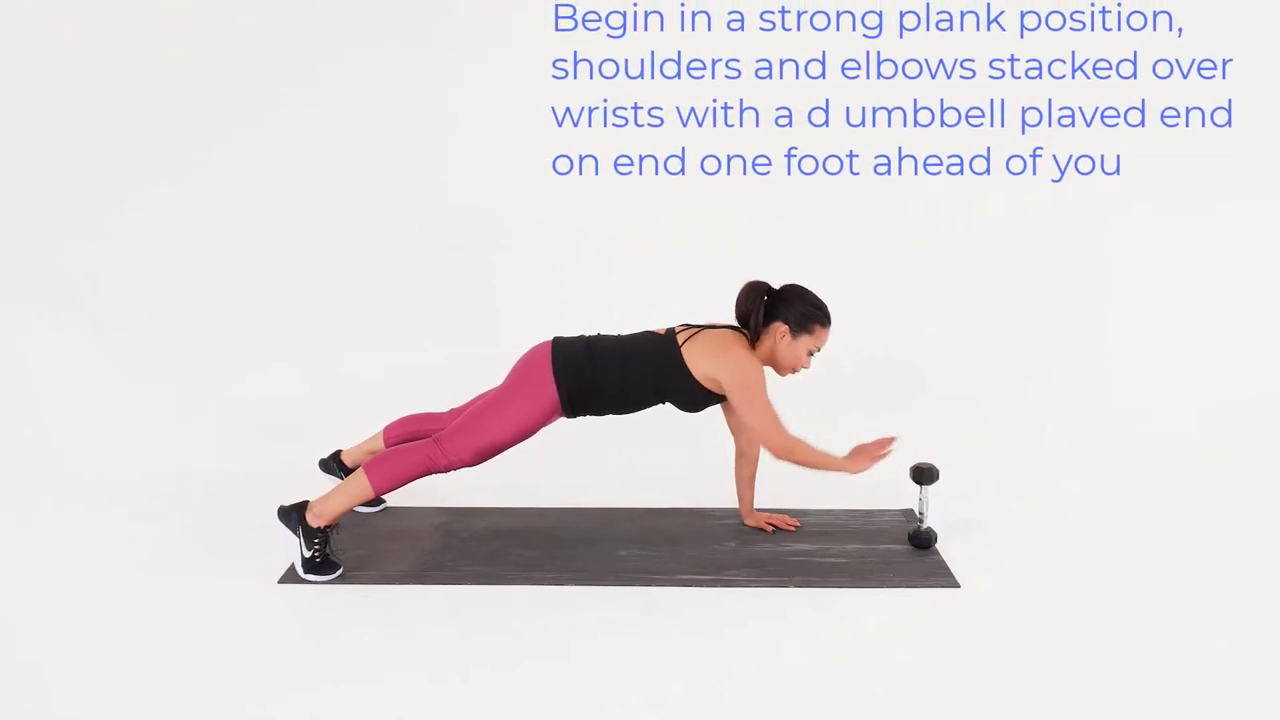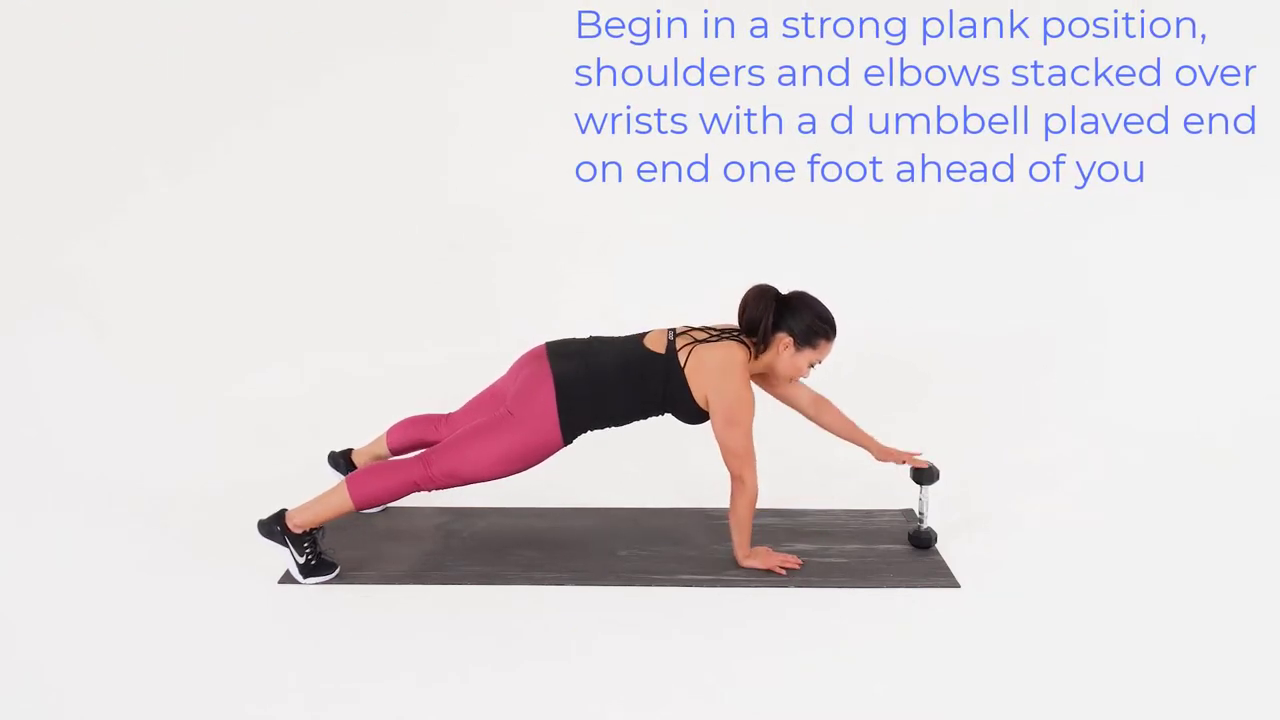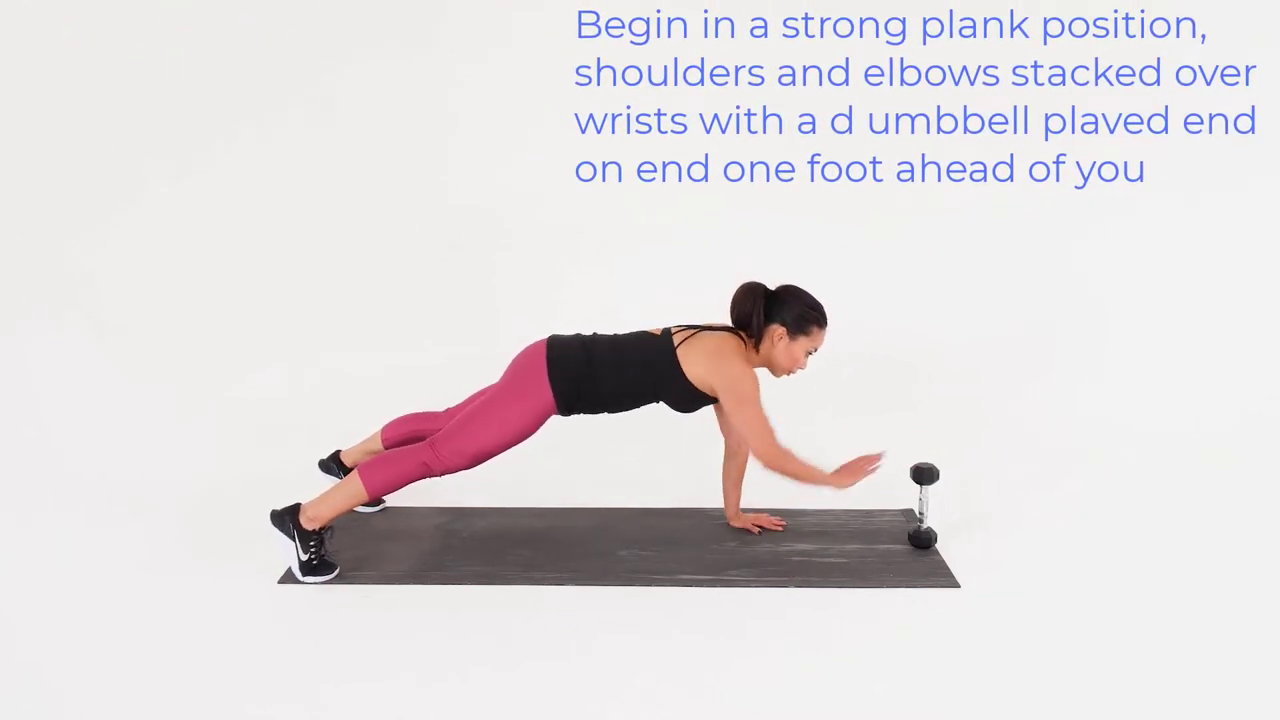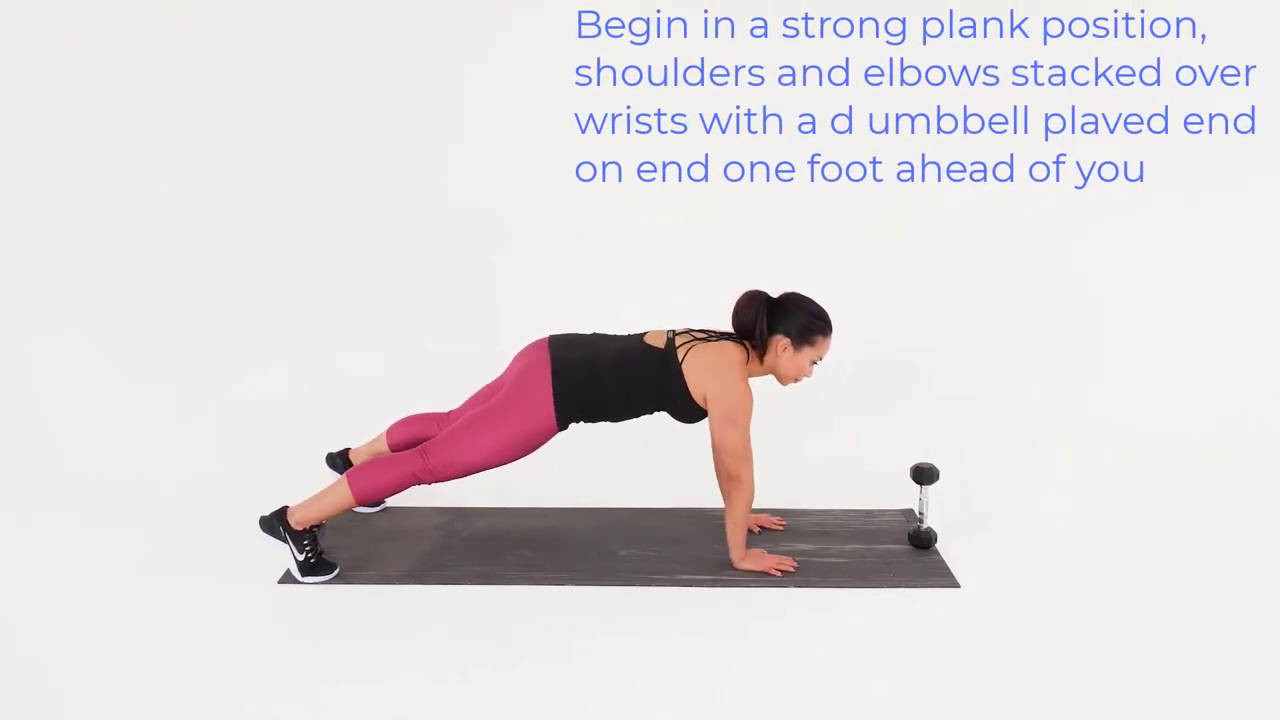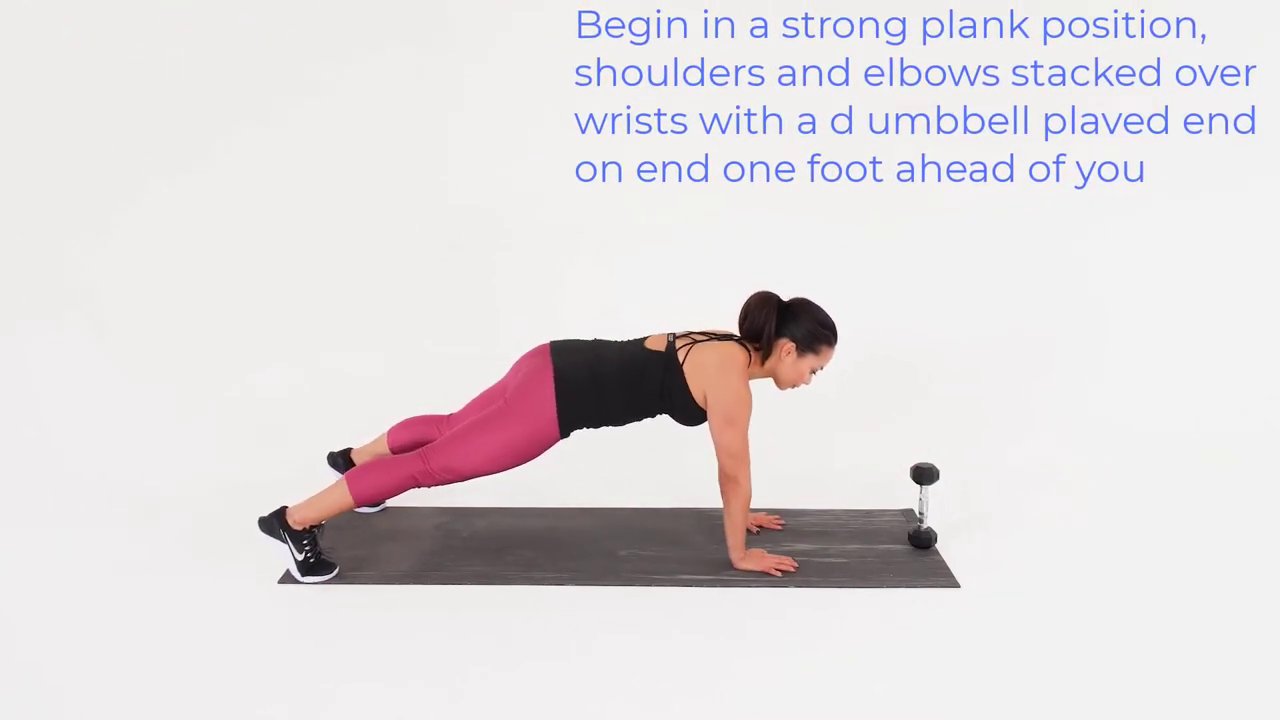
dt=1s
person 1, frame 1
left shoulder: (733, 351)
right shoulder: (737, 358)
left elbow: (745, 439)
right elbow: (774, 441)
left wrist: (748, 510)
right wrist: (844, 462)
left hip: (560, 373)
right hip: (555, 379)
left knee: (446, 425)
right knee: (445, 449)
left ankle: (346, 460)
right ankle: (313, 517)
person 1, frame 2
left shoulder: (739, 346)
right shoulder: (732, 380)
left elbow: (807, 401)
right elbow: (743, 478)
left wrist: (880, 449)
right wrist: (745, 552)
left hip: (548, 367)
right hip: (555, 408)
left knee: (450, 428)
right knee: (436, 467)
left ankle: (357, 458)
right ankle: (295, 524)
person 1, frame 3
left shoulder: (729, 346)
right shoulder: (730, 363)
left elbow: (736, 442)
right elbow: (770, 454)
left wrist: (733, 510)
right wrist: (834, 478)
left hip: (557, 368)
right hip: (547, 377)
left knee: (447, 424)
right knee: (441, 453)
left ankle: (347, 460)
right ankle: (306, 520)
person 1, frame 4
left shoulder: (728, 348)
right shoulder: (732, 379)
left elbow: (724, 451)
right elbow: (738, 474)
left wrist: (740, 513)
right wrist: (740, 553)
left hip: (551, 360)
right hip: (550, 395)
left knee: (450, 426)
right knee: (436, 460)
left ankle: (353, 458)
right ankle: (295, 520)
person 1, frame 5
left shoulder: (729, 350)
right shoulder: (731, 379)
left elbow: (727, 460)
right elbow: (736, 474)
left wrist: (741, 513)
right wrist: (739, 552)
left hip: (550, 368)
right hip: (552, 402)
left knee: (449, 429)
right knee: (434, 464)
left ankle: (352, 459)
right ankle: (295, 521)
